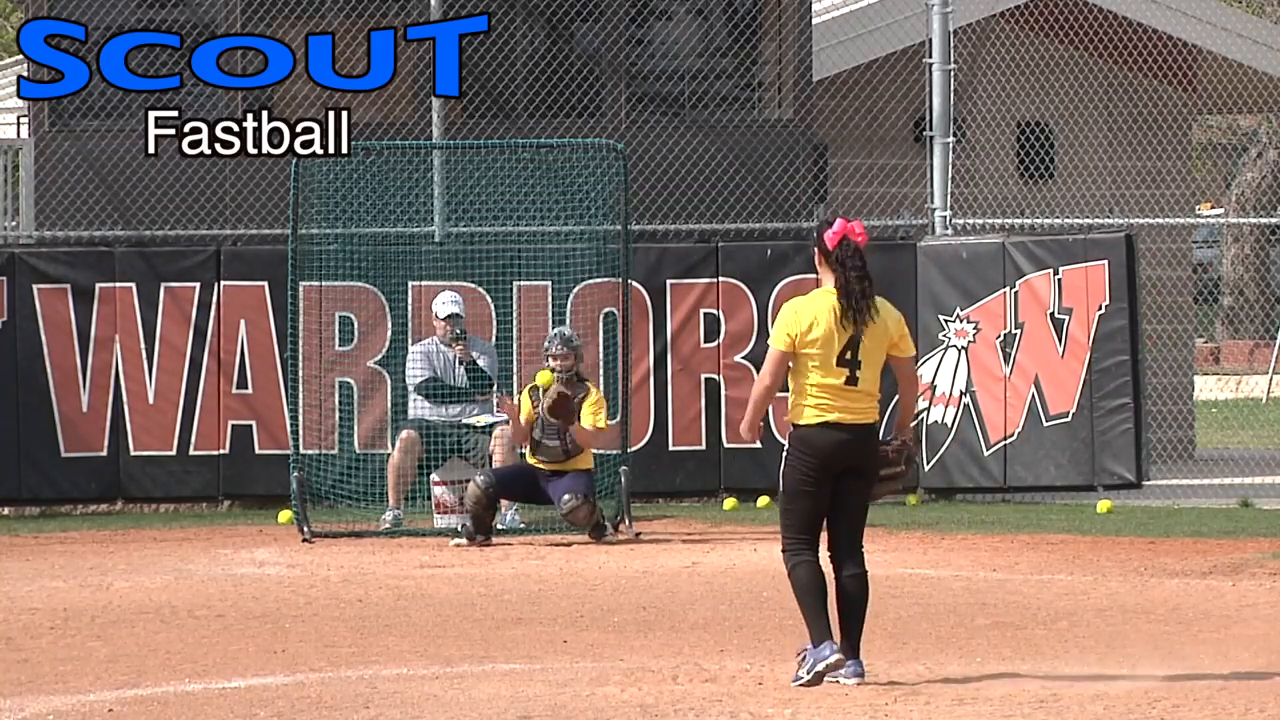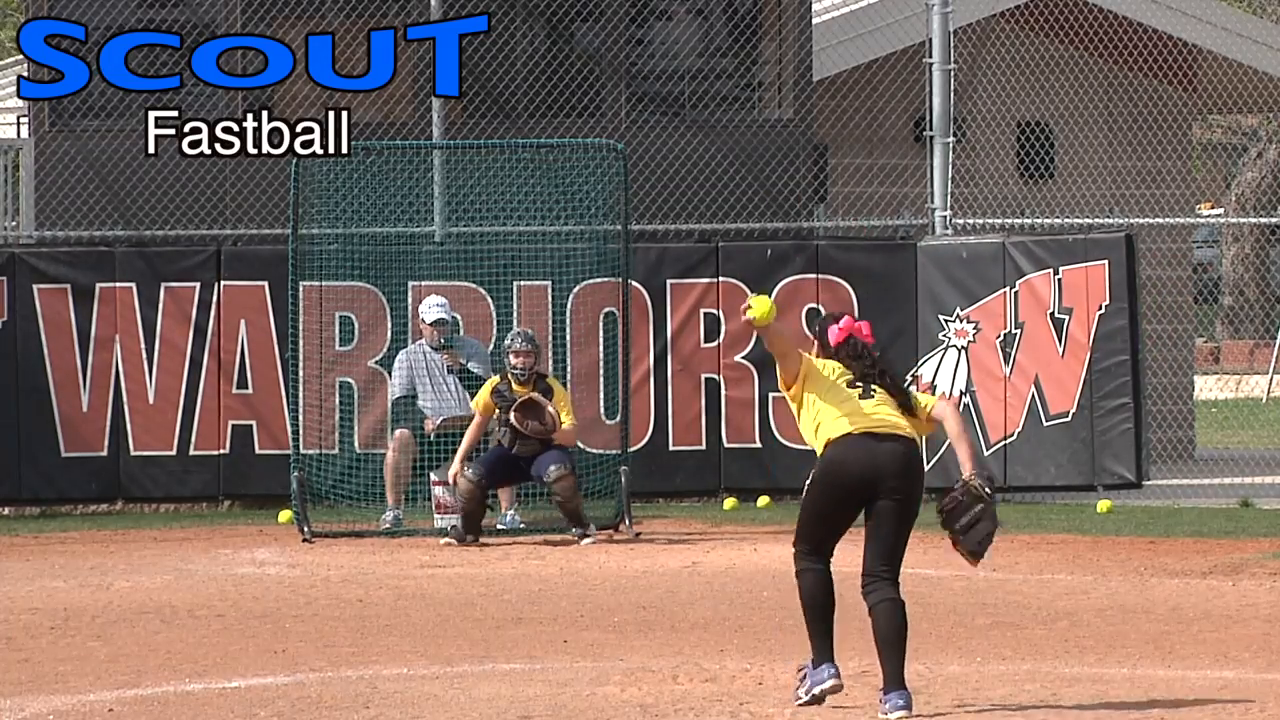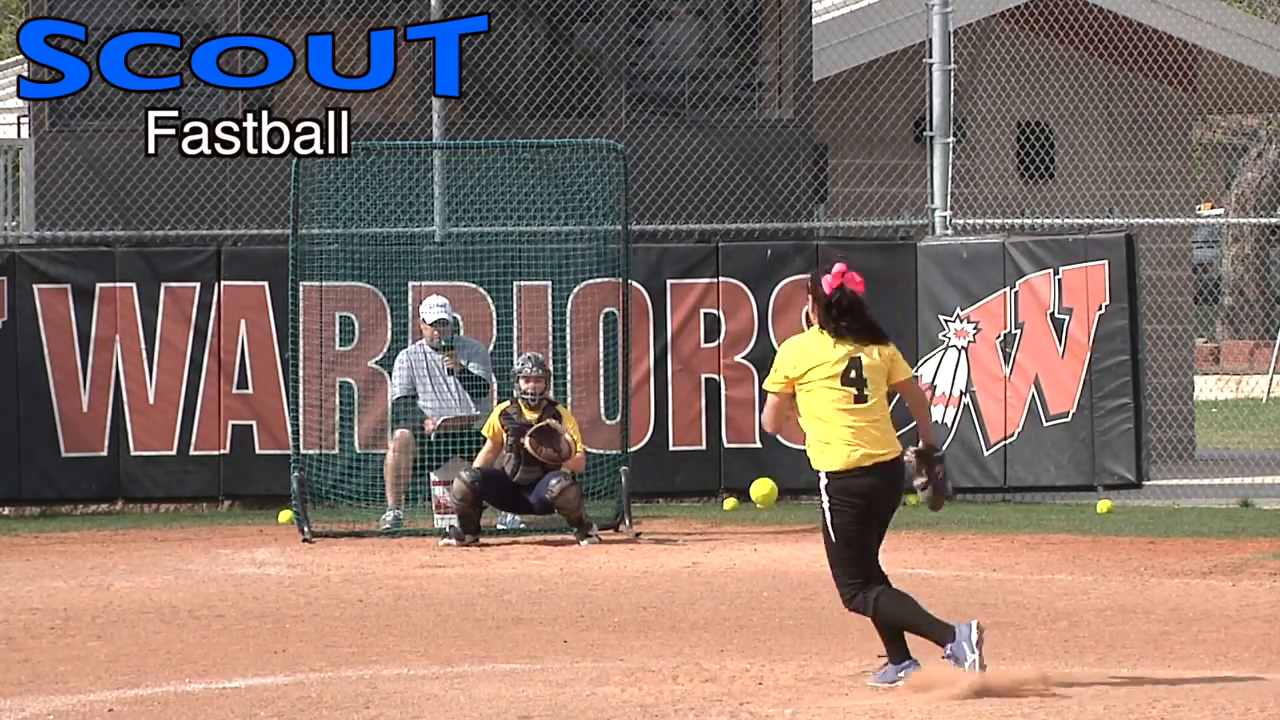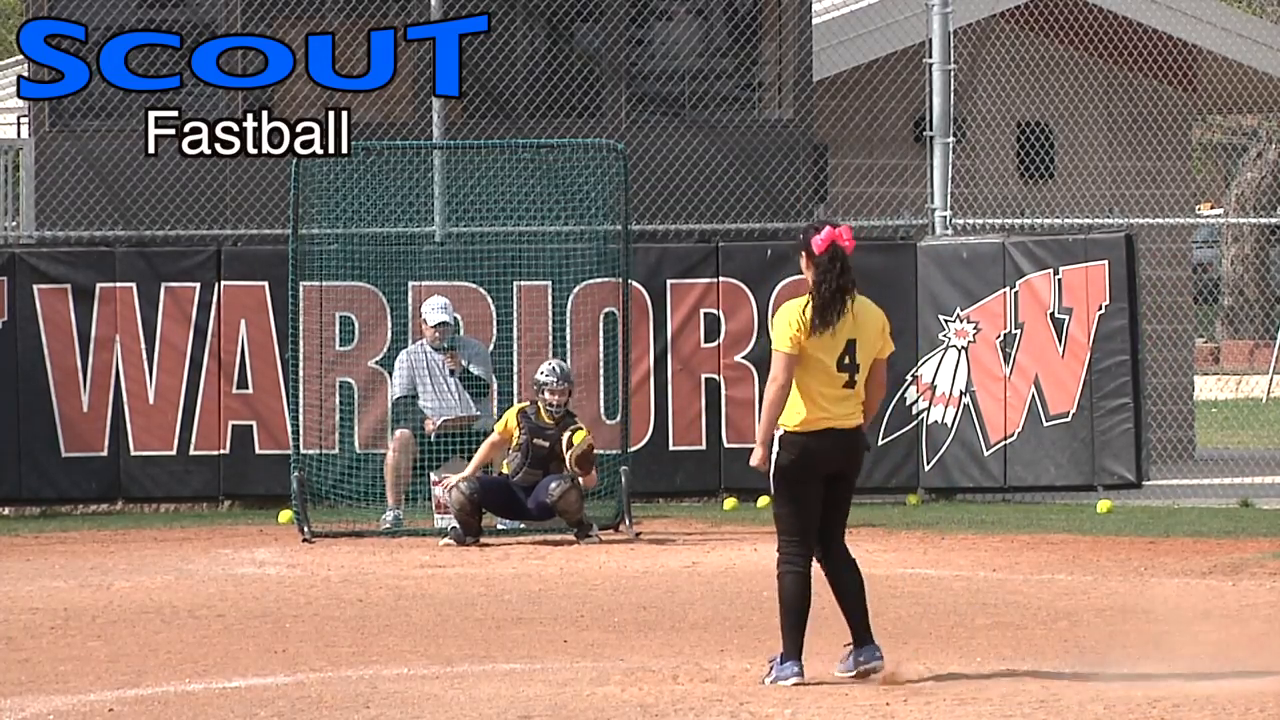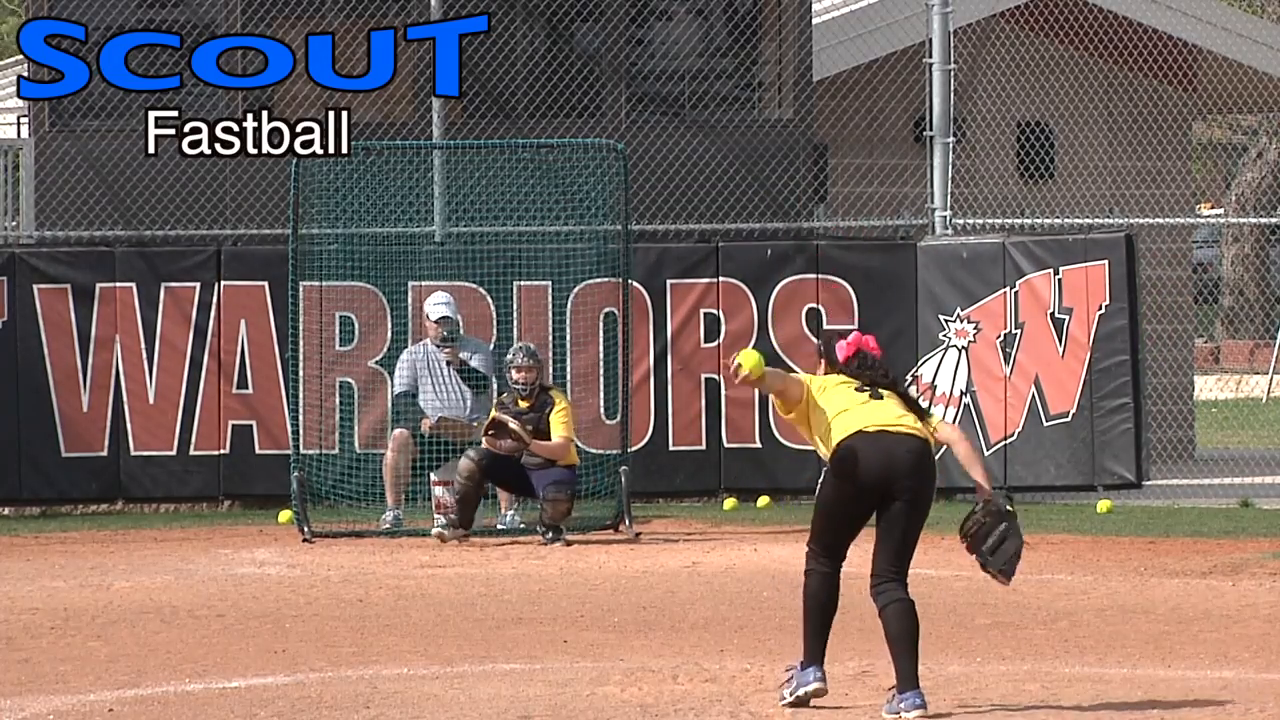
dt=0.7s
person 1, frame 1
left shoulder: (798, 311)
right shoulder: (886, 315)
left elbow: (768, 381)
right elbow: (908, 383)
left wrist: (750, 420)
right wrist: (904, 434)
left hip: (812, 439)
right hip: (863, 440)
left knee: (799, 546)
right knee: (848, 550)
left ankle: (822, 646)
right ankle: (850, 659)
person 1, frame 2
left shoulder: (800, 372)
right shoulder: (889, 386)
left elbow: (781, 342)
right elbow: (945, 409)
left wrist: (762, 324)
right wrist: (968, 472)
left hip: (844, 468)
right hip: (902, 462)
left knee: (811, 555)
right knee: (881, 581)
left ankle: (822, 669)
person 1, frame 3
left shoulder: (794, 351)
right shoulder: (879, 344)
left elbow: (772, 423)
right elbow: (916, 399)
right wrist: (928, 448)
left hip: (846, 480)
right hip: (889, 471)
left knee: (860, 590)
right knee: (863, 566)
left ankle: (951, 636)
right ankle: (900, 659)
person 1, frame 4
left shoulder: (795, 314)
right shoulder: (873, 315)
left elbow: (779, 381)
right elbow: (878, 387)
left wrist: (762, 440)
left hip: (802, 443)
right hip: (849, 442)
left knee: (794, 552)
right knee: (832, 546)
left ankle: (790, 661)
right ankle: (866, 649)
person 1, frame 5
left shoulder: (808, 389)
right shoulder: (895, 396)
left elbow: (780, 381)
right elbow: (951, 434)
left wrist: (755, 374)
right wrist: (984, 486)
left hip: (858, 457)
right hip: (912, 456)
left knee: (822, 560)
right knee: (890, 580)
left ankle: (811, 670)
person 2, frame 1
left shoulder: (483, 349)
right shoulder: (419, 351)
left elbow: (484, 390)
right elbow: (429, 389)
left wrist: (469, 361)
right wrist: (471, 395)
left hip: (474, 427)
right hip: (430, 425)
left knee: (504, 436)
right knee: (406, 438)
left ankle: (509, 511)
right ankle: (394, 511)
person 2, frame 2
left shoulder: (473, 349)
right shoulder: (407, 357)
right elbow: (400, 404)
left wrist: (460, 367)
right wrist: (422, 420)
right hip: (427, 430)
right knee: (401, 437)
left ankle: (509, 511)
right ankle: (394, 511)
person 2, frame 3
left shoulder: (474, 349)
right shoulder: (408, 357)
left elbow: (482, 391)
right elbow: (401, 404)
left wrist: (460, 370)
right wrist: (422, 421)
left hip: (473, 429)
right hip: (429, 431)
right knee: (401, 438)
right ankle: (393, 511)
person 2, frame 4
left shoulder: (475, 349)
right shoulder: (408, 357)
left elbow: (483, 392)
right elbow: (401, 403)
left wrist: (461, 370)
right wrist: (422, 420)
left hip: (474, 430)
right hip: (429, 432)
right knee: (401, 438)
right ankle: (393, 511)
person 2, frame 5
left shoulder: (477, 348)
right shoulder: (411, 355)
left elbow: (482, 385)
right elbow: (402, 399)
left wrist: (459, 363)
right wrist: (421, 419)
left hip: (473, 430)
right hip: (430, 431)
right knee: (400, 437)
left ankle: (510, 512)
right ankle: (394, 511)
person 3, frame 1
left shoulder: (589, 394)
right shoulder: (533, 391)
left elbow: (593, 441)
right elbow: (521, 440)
left wrist: (570, 423)
right wrist: (513, 417)
left hip: (571, 473)
right hip: (535, 471)
left knee: (574, 507)
right knee: (481, 484)
left ankle: (596, 524)
right ankle: (478, 532)
person 3, frame 2
left shoulder: (551, 389)
right shoulder: (494, 388)
left elbow: (571, 438)
right elbow: (478, 423)
right wrist: (457, 461)
left hip: (545, 454)
right hip: (509, 454)
left knee: (561, 474)
right knee: (470, 476)
left ankle: (582, 527)
right ankle: (468, 531)
person 3, frame 3
left shoulder: (560, 416)
right shoulder: (503, 413)
left elbow: (580, 465)
right elbow: (490, 451)
right wrist: (466, 486)
left hip: (545, 490)
right hip: (511, 486)
left knee: (562, 484)
right knee: (465, 480)
left ankle: (584, 529)
right ankle: (467, 531)
person 3, frame 4
left shoulder: (573, 429)
right shoulder: (520, 413)
left elbow: (590, 483)
right elbow: (494, 443)
left wrist: (584, 473)
right wrist: (467, 473)
left hip: (543, 497)
right hip: (510, 489)
left knee: (562, 487)
right knee: (462, 492)
left ankle: (583, 529)
right ankle: (468, 532)
person 3, frame 5
left shoulder: (555, 403)
right shoulder: (503, 404)
left elbow: (561, 450)
left wrist: (528, 442)
right wrist: (465, 480)
left hip: (554, 469)
right hip: (518, 469)
left knee: (557, 496)
right knee: (472, 459)
left ankle: (550, 528)
right ankle: (460, 524)
